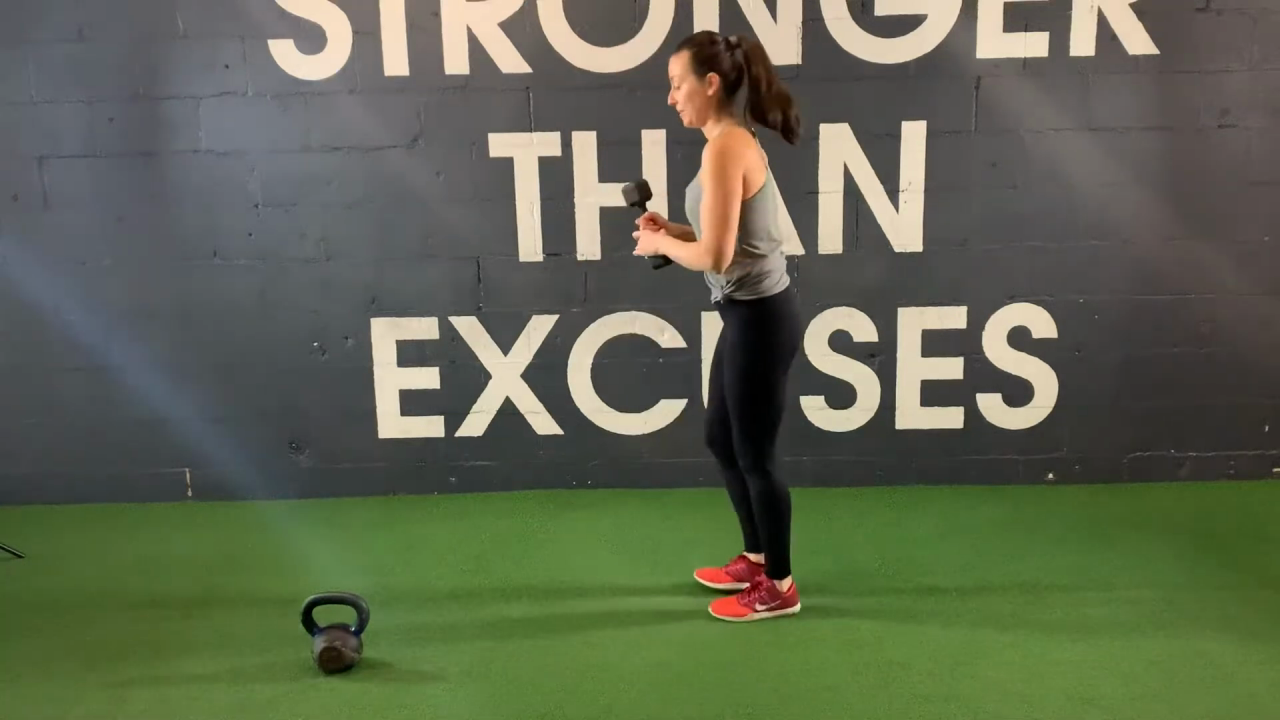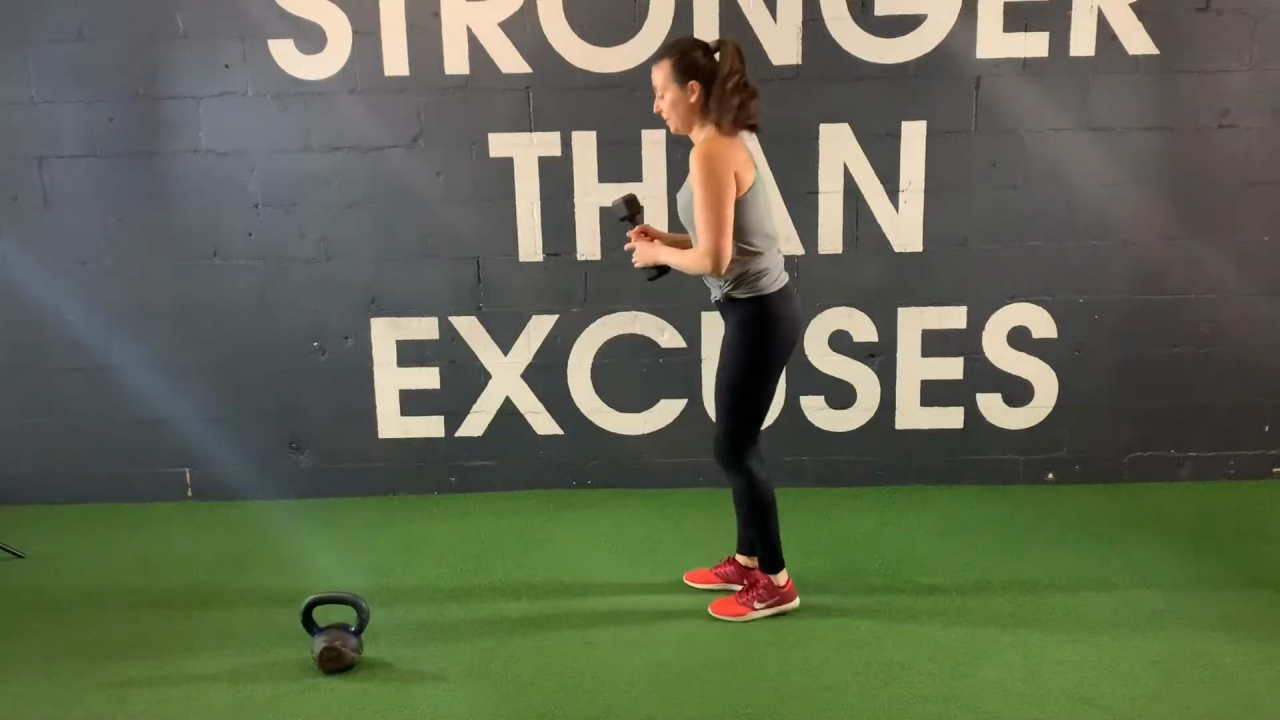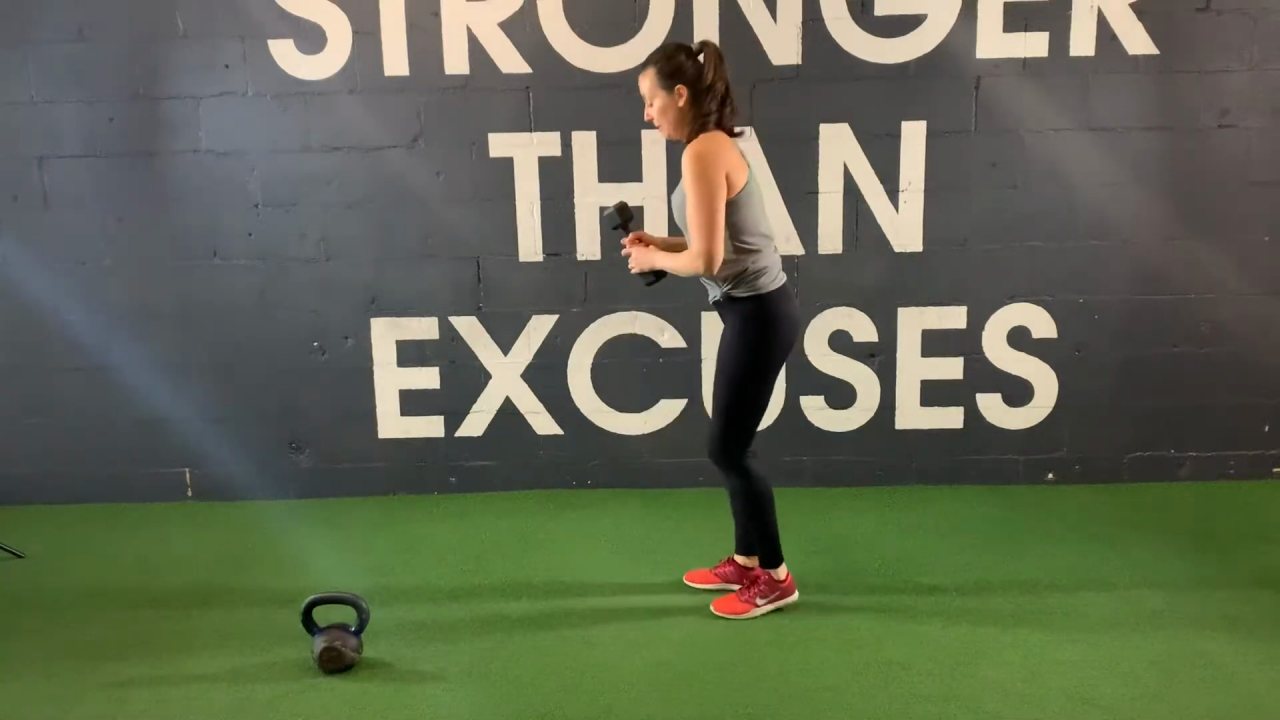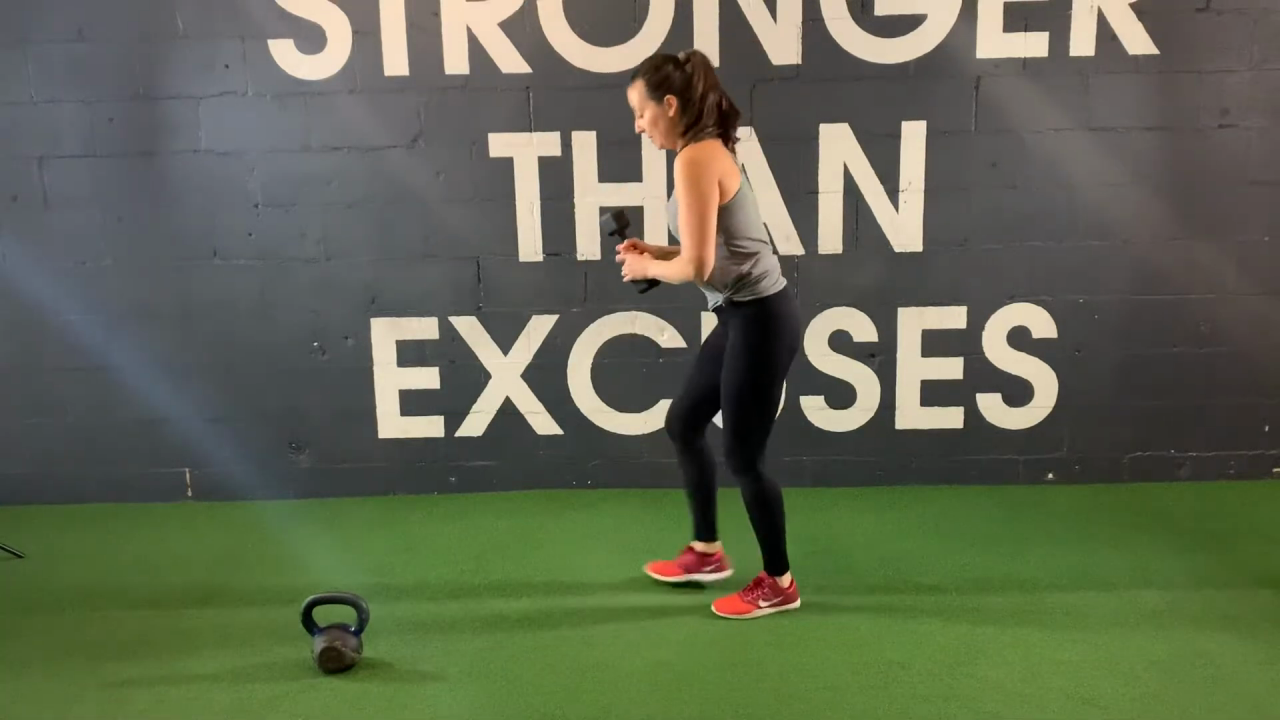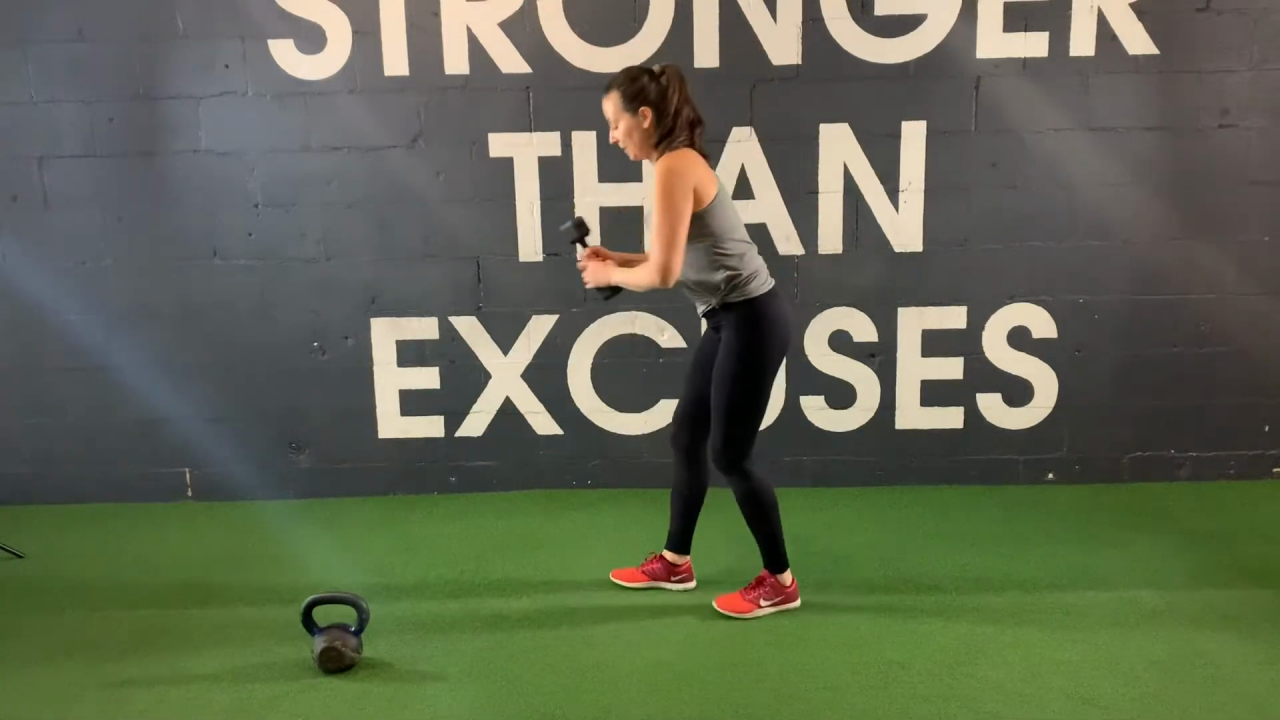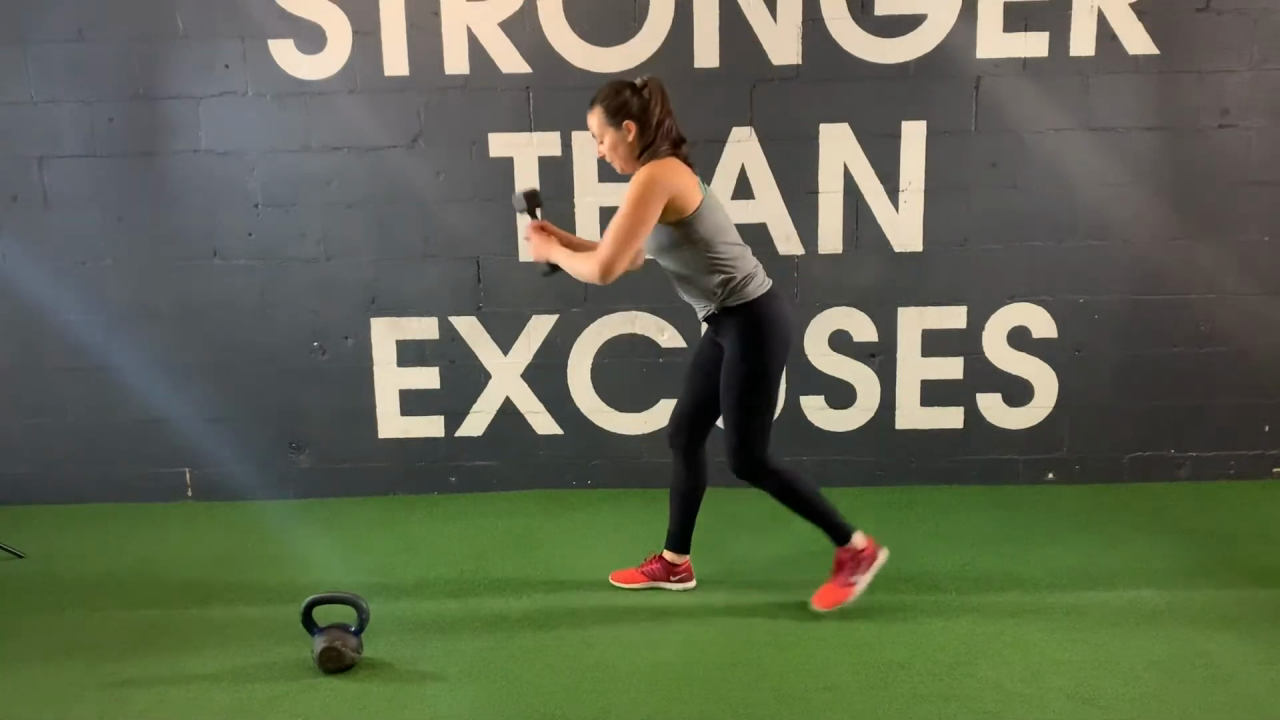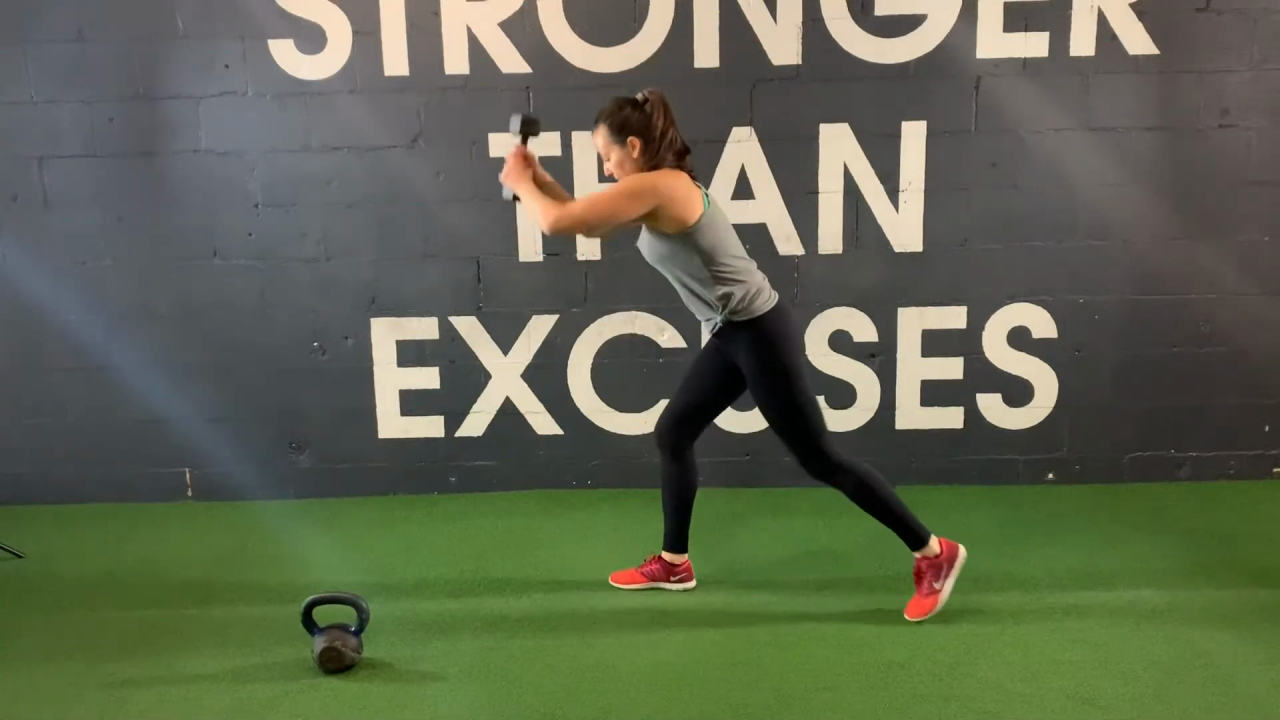
dt=0.2s
person 1, frame 1
left shoulder: (726, 149)
right shoulder: (731, 143)
left elbow: (716, 256)
left wrist: (661, 244)
right wrist: (674, 231)
left hip: (758, 317)
right hip: (750, 313)
left knee: (755, 456)
right knee: (722, 441)
left ankle: (778, 588)
right ankle: (755, 558)
person 1, frame 2
left shoulder: (711, 154)
right shoulder: (722, 145)
left elbow: (714, 259)
left wrist: (658, 255)
right wrist: (665, 239)
left hip: (758, 315)
right hip: (754, 311)
left knee: (734, 452)
right knee: (734, 446)
left ankle: (774, 583)
right ankle: (747, 562)
person 1, frame 3
left shoulder: (702, 153)
right shoulder: (715, 146)
left elbow: (708, 260)
left wrist: (655, 261)
right wrist: (660, 243)
left hip: (757, 314)
right hip: (753, 310)
left knee: (727, 450)
right knee: (733, 446)
left ankle: (774, 576)
right ankle: (747, 561)
person 1, frame 4
left shoulder: (695, 161)
right shoulder: (707, 152)
left elbow: (698, 267)
left wrist: (647, 269)
right wrist: (653, 252)
left hip: (759, 319)
right hip: (742, 317)
left knee: (743, 456)
right knee: (682, 424)
left ankle: (779, 582)
right ankle: (706, 551)
person 1, frame 5
left shoulder: (673, 170)
right shoulder: (680, 163)
left elbow: (664, 275)
right elbow: (682, 258)
left wrist: (612, 276)
right wrist: (618, 260)
left hip: (751, 319)
right hip: (730, 320)
left knee: (729, 455)
right knee: (687, 437)
left ankle: (779, 581)
right ankle: (674, 562)
person 1, frame 6
left shoulder: (654, 179)
right shoulder: (660, 173)
left elbow: (602, 269)
right elbow: (625, 255)
left wrist: (551, 251)
right wrist: (566, 240)
left hip: (752, 322)
right hip: (728, 324)
left knee: (747, 458)
right knee: (683, 436)
left ankle: (855, 549)
right ankle: (674, 562)
person 1, frame 7
left shoulder: (655, 186)
right shoulder: (662, 185)
left elbow: (558, 221)
right elbow: (582, 217)
left wrist: (523, 184)
right wrist: (538, 178)
left hip: (761, 334)
right hip: (733, 335)
left knee: (817, 457)
right knee: (671, 435)
left ankle: (933, 553)
right ankle: (673, 561)
